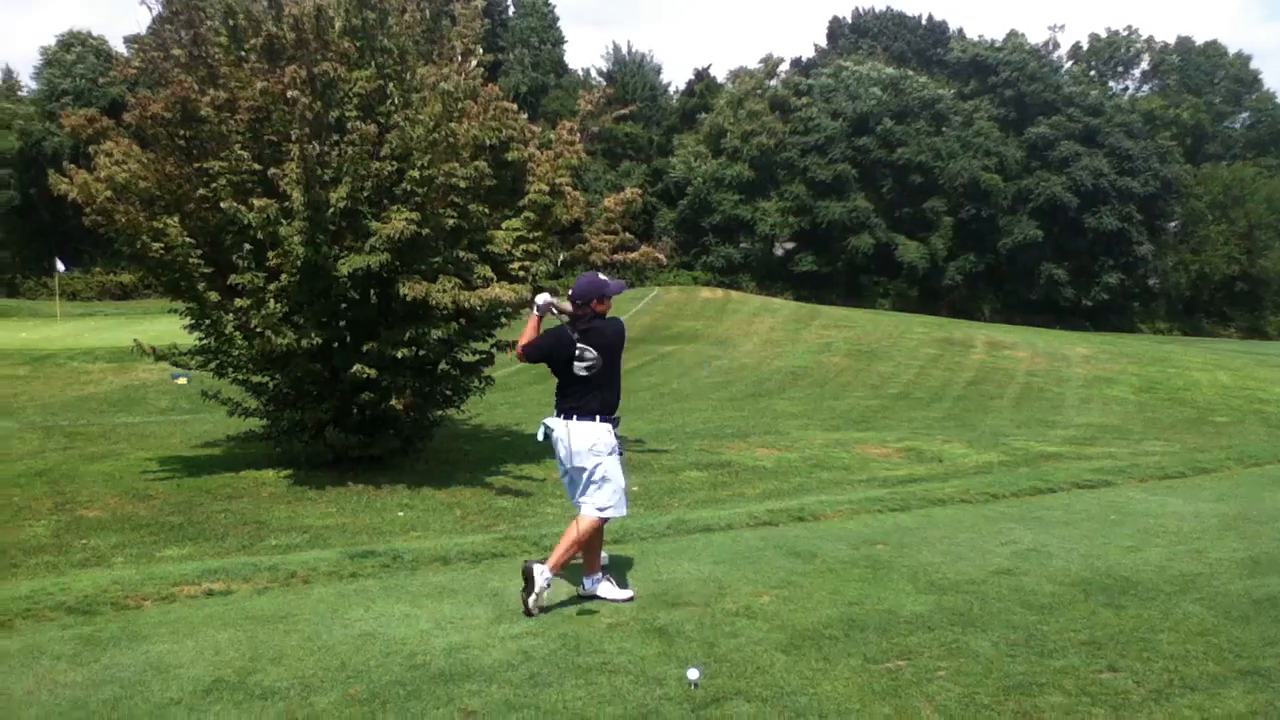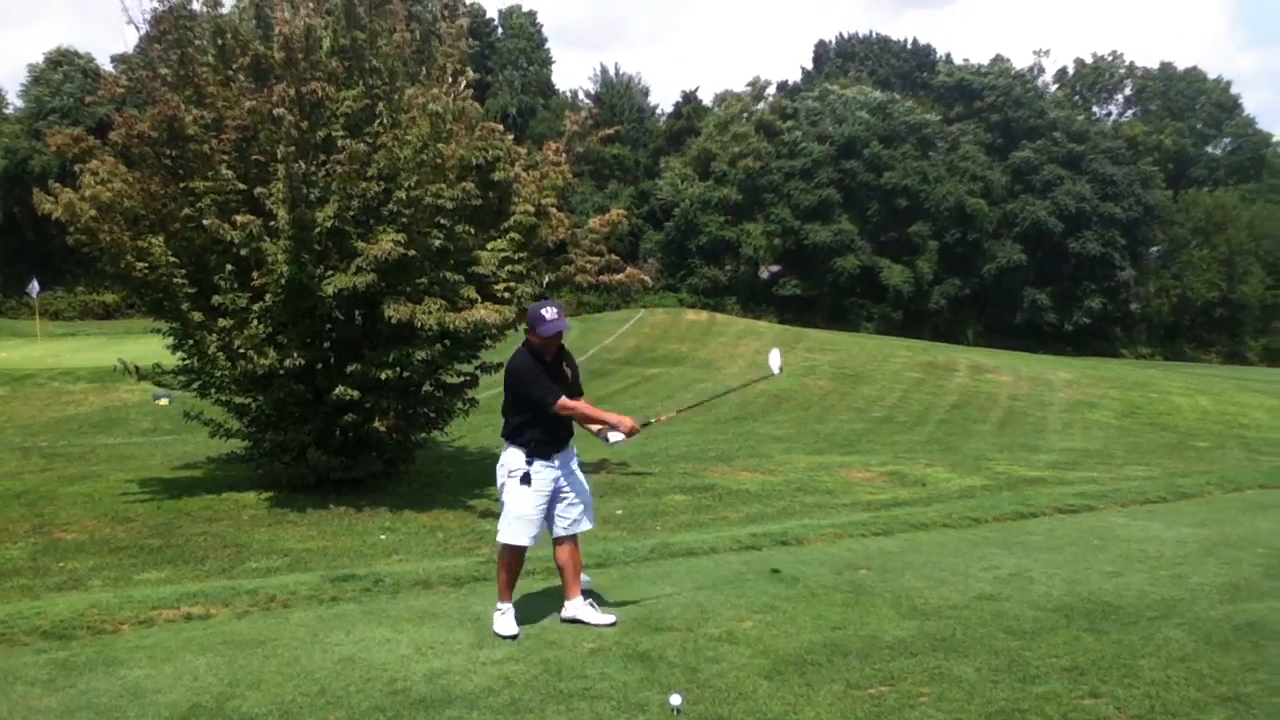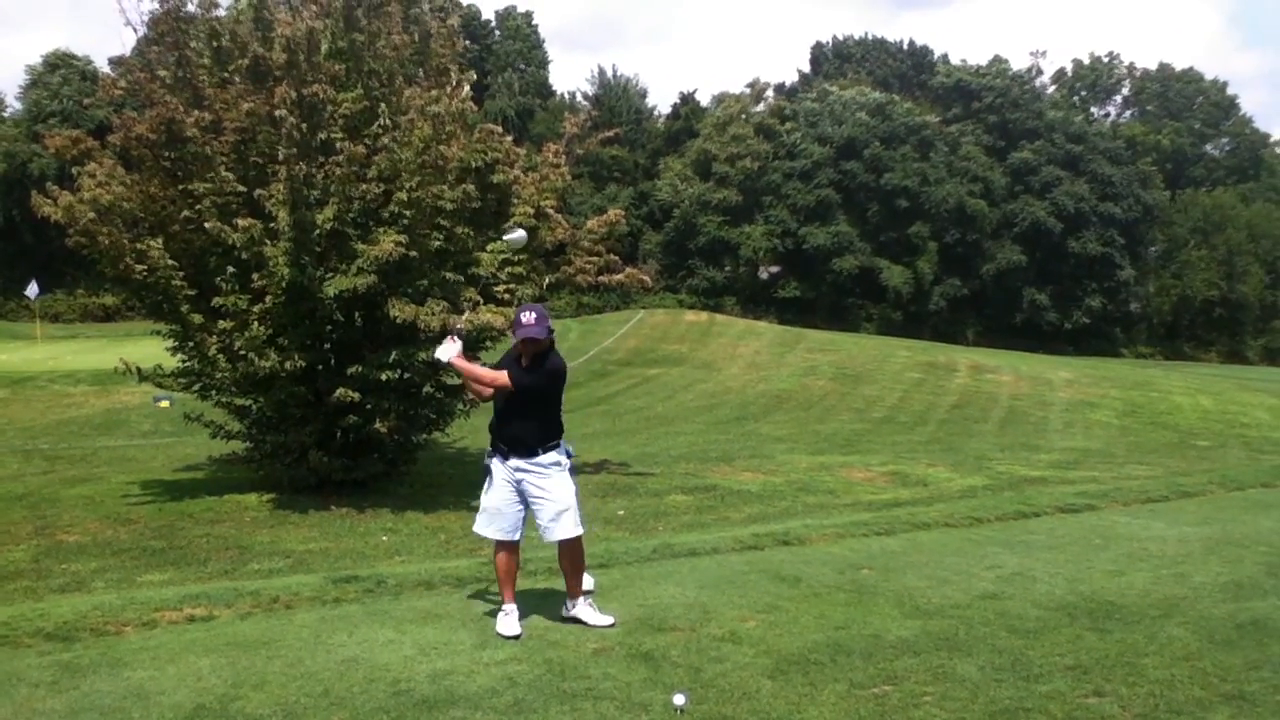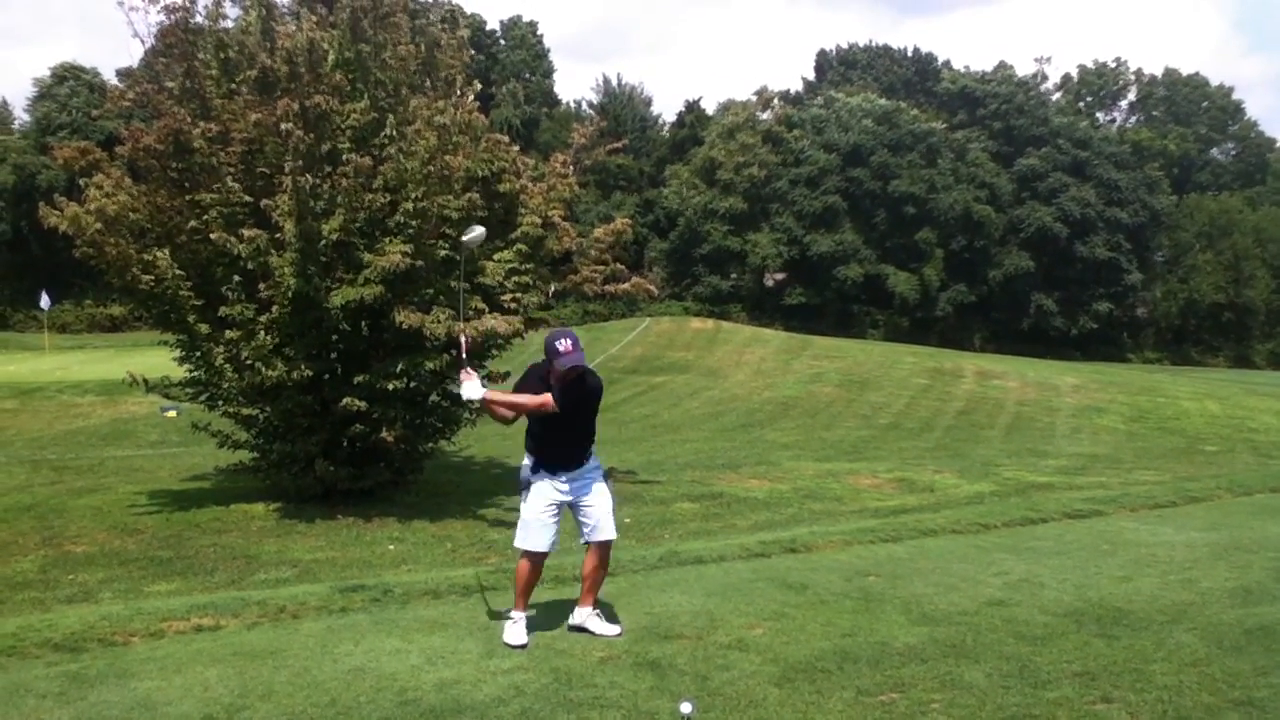
dt=0.5s
person 1, frame 1
left shoulder: (558, 337)
right shoulder: (612, 331)
left elbow: (522, 352)
left wrist: (538, 312)
right wrist: (563, 305)
left hip: (565, 429)
right hip: (596, 432)
left knee: (591, 507)
right knee: (598, 510)
left ankle: (592, 578)
right ankle: (545, 569)
person 1, frame 2
left shoulder: (563, 357)
right shoulder: (521, 365)
left elbow: (575, 405)
right elbow: (564, 408)
left wrist: (602, 424)
right wrist: (614, 420)
left hip: (561, 458)
right hip: (525, 462)
left knee: (567, 532)
right knee: (517, 540)
left ankle: (575, 602)
right ankle: (504, 607)
person 1, frame 3
left shoulder: (553, 367)
right shoulder: (513, 356)
left elbow: (497, 381)
right elbow: (487, 391)
left wrist: (454, 360)
right wrist: (459, 359)
left hip: (545, 462)
right hip: (503, 461)
left knee: (569, 533)
right knee: (504, 537)
left ankle: (575, 602)
right ankle: (509, 608)
person 1, frame 4
left shoulder: (589, 384)
right shoulder: (533, 376)
left elbow: (537, 403)
right elbow: (509, 415)
left wrist: (485, 393)
right wrist: (485, 398)
left hip: (585, 471)
right hip: (545, 474)
left knee: (601, 540)
right knee: (535, 547)
left ankle: (585, 611)
right ankle: (517, 615)
